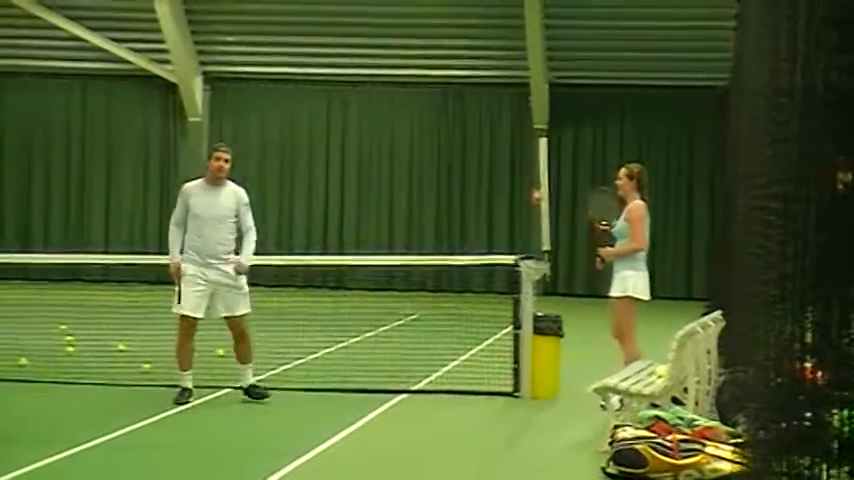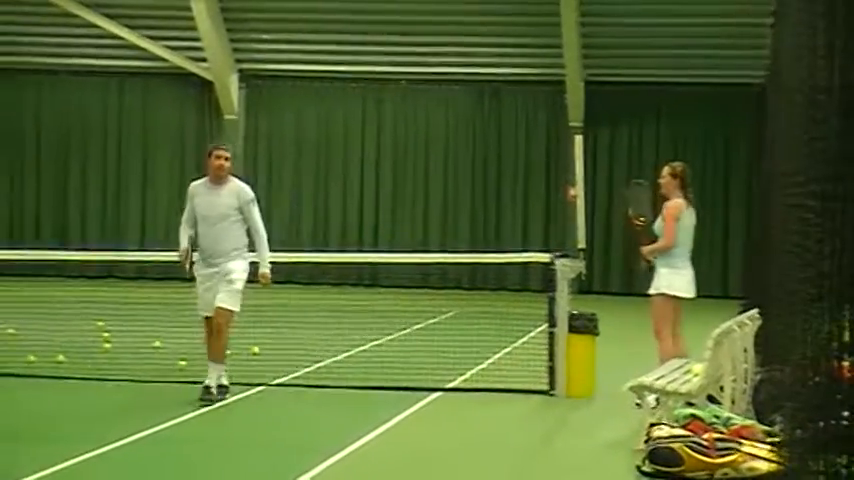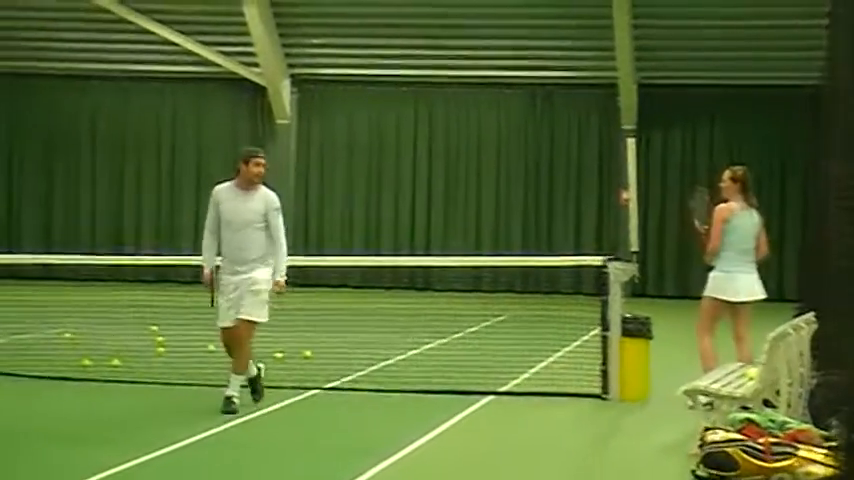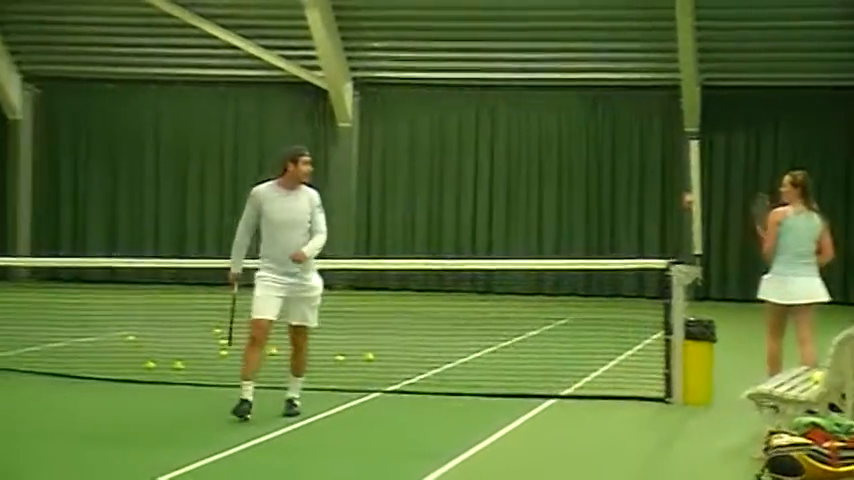
dt=0.3s
person 1, frame 1
left shoulder: (238, 194)
right shoulder: (189, 190)
left elbow: (249, 231)
right elbow: (176, 225)
left wrist: (245, 259)
right wrist: (174, 258)
left hip: (228, 270)
right hip: (194, 269)
left knee: (240, 329)
right knee: (186, 328)
left ankle: (247, 383)
right ankle: (185, 386)
person 1, frame 2
left shoulder: (241, 191)
right shoulder: (195, 189)
left elbow: (257, 229)
right elbow: (187, 223)
left wrist: (264, 265)
right wrist: (185, 247)
left hip: (233, 264)
right hip: (205, 267)
left knee: (219, 324)
right knee: (212, 327)
left ankle: (210, 383)
right ankle: (222, 381)
person 1, frame 3
left shoulder: (269, 198)
right shoulder: (219, 193)
left elbow: (278, 239)
right elbow: (211, 232)
left wrist: (280, 274)
right wrist: (207, 266)
left hip: (258, 274)
right hip: (228, 275)
left knee: (243, 335)
right knee: (229, 339)
left ankle: (232, 393)
right ankle: (253, 371)
person 1, frame 4
left shoulder: (312, 196)
right shoulder: (260, 194)
left elbow: (320, 233)
right elbow: (244, 231)
left wrist: (307, 251)
right wrist: (236, 266)
left hip: (304, 278)
right hip: (270, 276)
left knee: (299, 342)
right knee: (257, 335)
left ankle: (293, 396)
right ankle: (246, 399)
person 2, frame 1
left shoulder: (636, 207)
right shoulder: (631, 208)
left elbow: (639, 244)
left wrist: (611, 252)
right wrist: (611, 253)
left hip: (629, 276)
right hip: (624, 274)
left knee: (626, 338)
right knee: (620, 335)
person 2, frame 2
left shoulder: (671, 206)
right shoulder: (687, 207)
left elbow: (667, 243)
left wrist: (648, 249)
right wrist: (654, 251)
left hip: (669, 273)
right hip: (680, 272)
left knee: (662, 334)
right knee: (674, 335)
person 2, frame 3
left shoulder: (723, 210)
right shoulder: (755, 214)
left elbow: (713, 247)
right elbow: (763, 251)
left wrist: (709, 257)
left hip: (725, 278)
right hip: (748, 278)
left knee: (704, 333)
right knee: (742, 337)
person 2, frame 4
left shoulder: (778, 214)
right shoulder: (817, 219)
left elbow: (768, 251)
right elbow: (828, 255)
left hip: (781, 281)
right hip: (808, 282)
left knee: (774, 337)
right knee: (805, 340)
